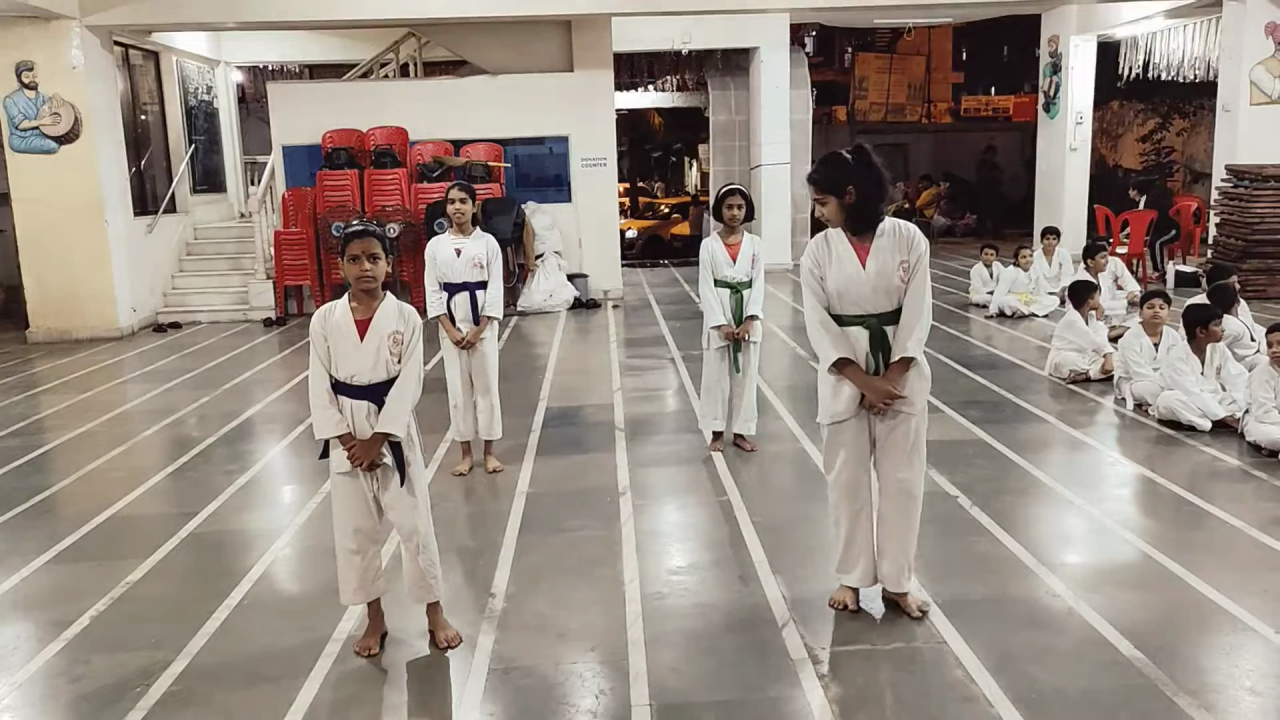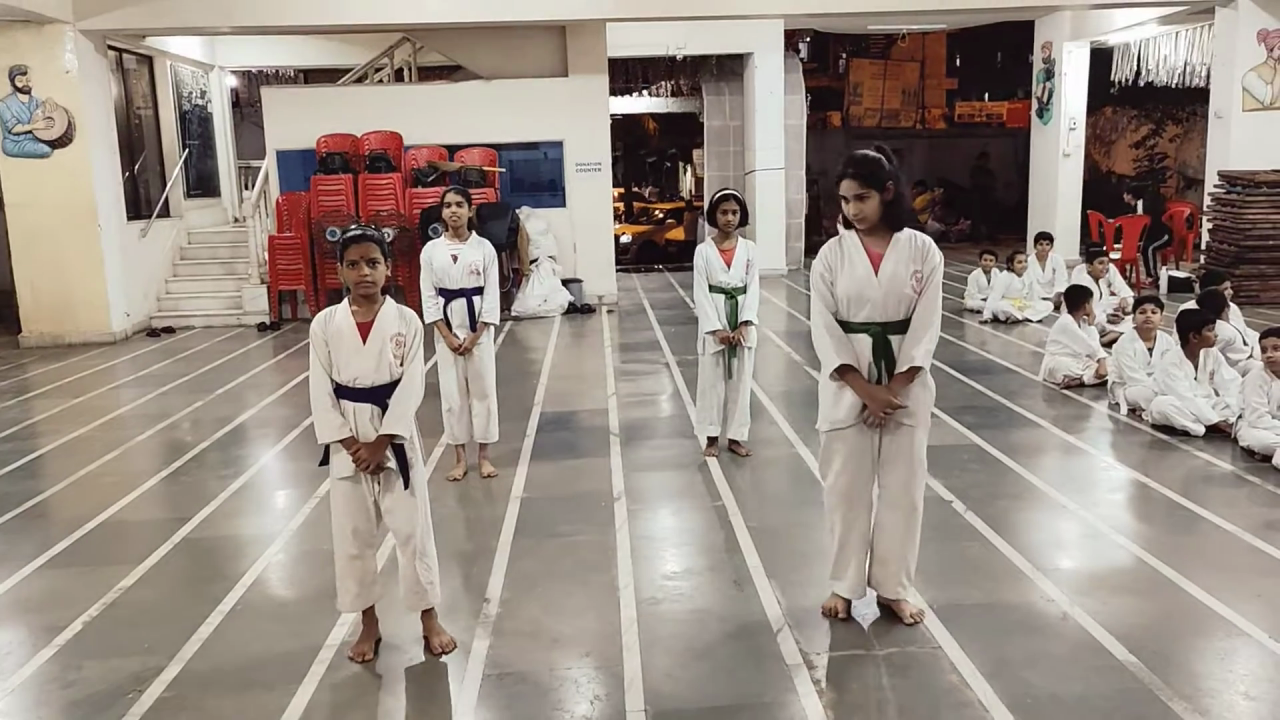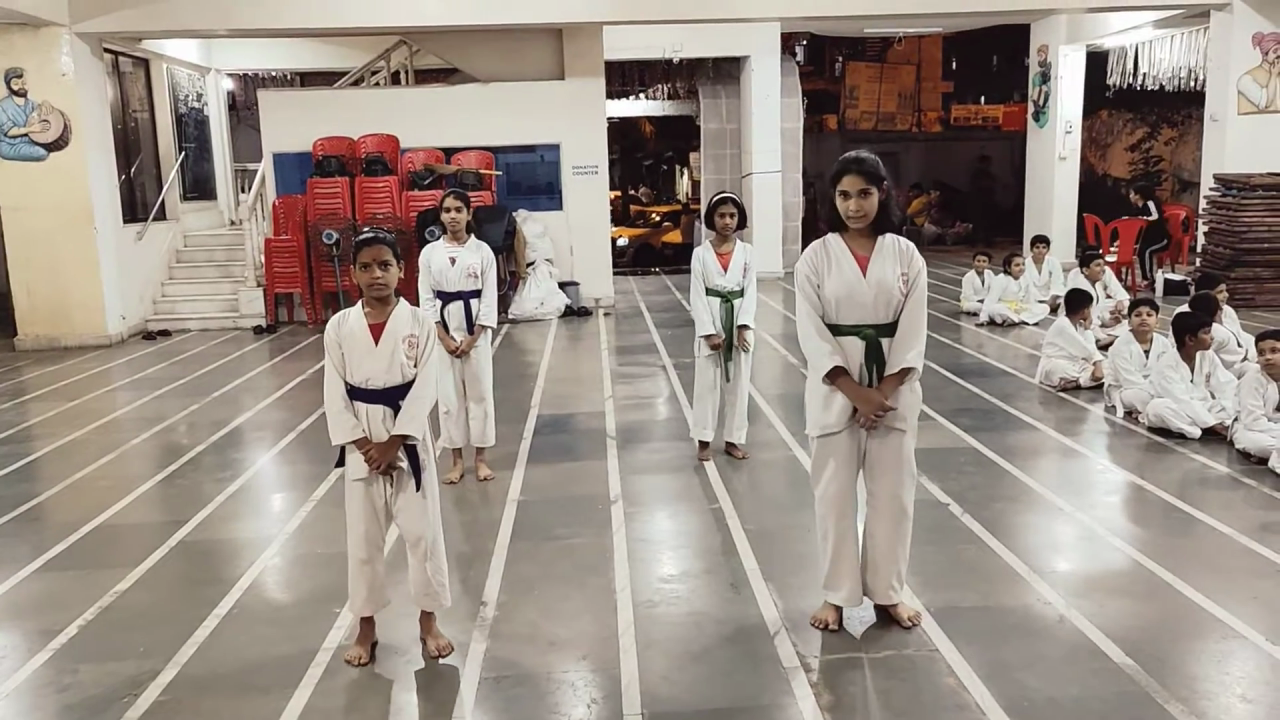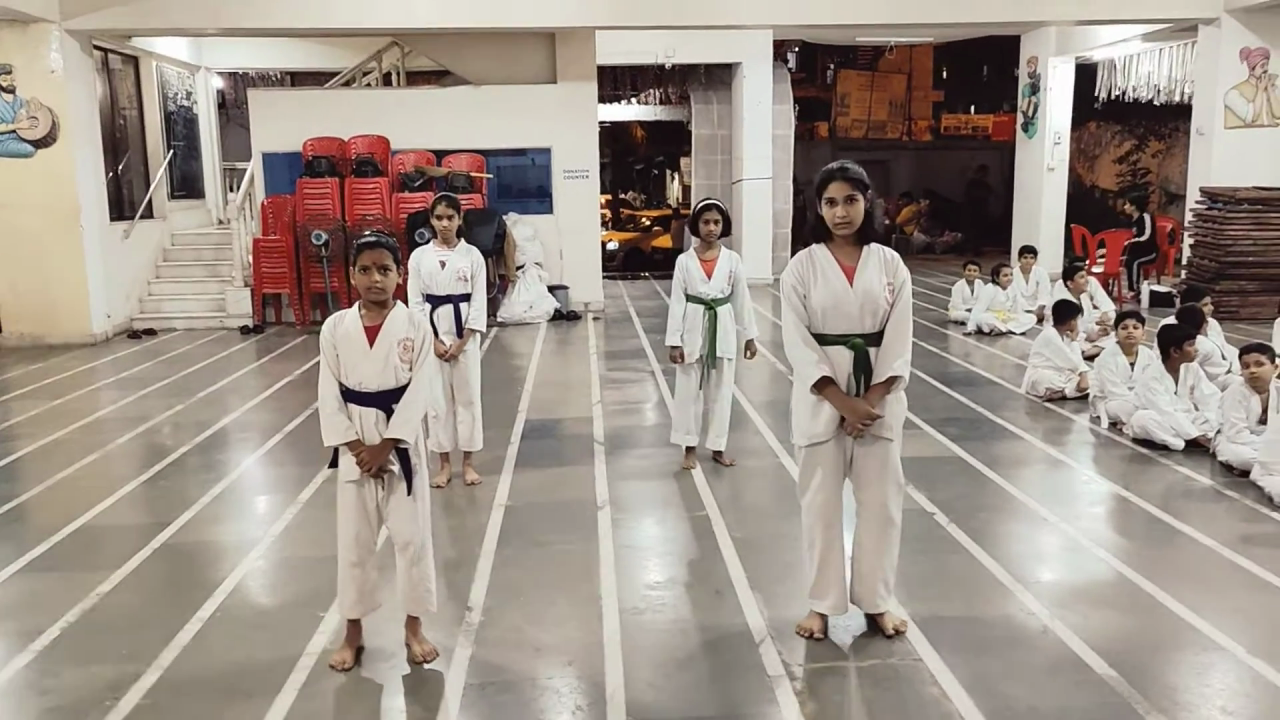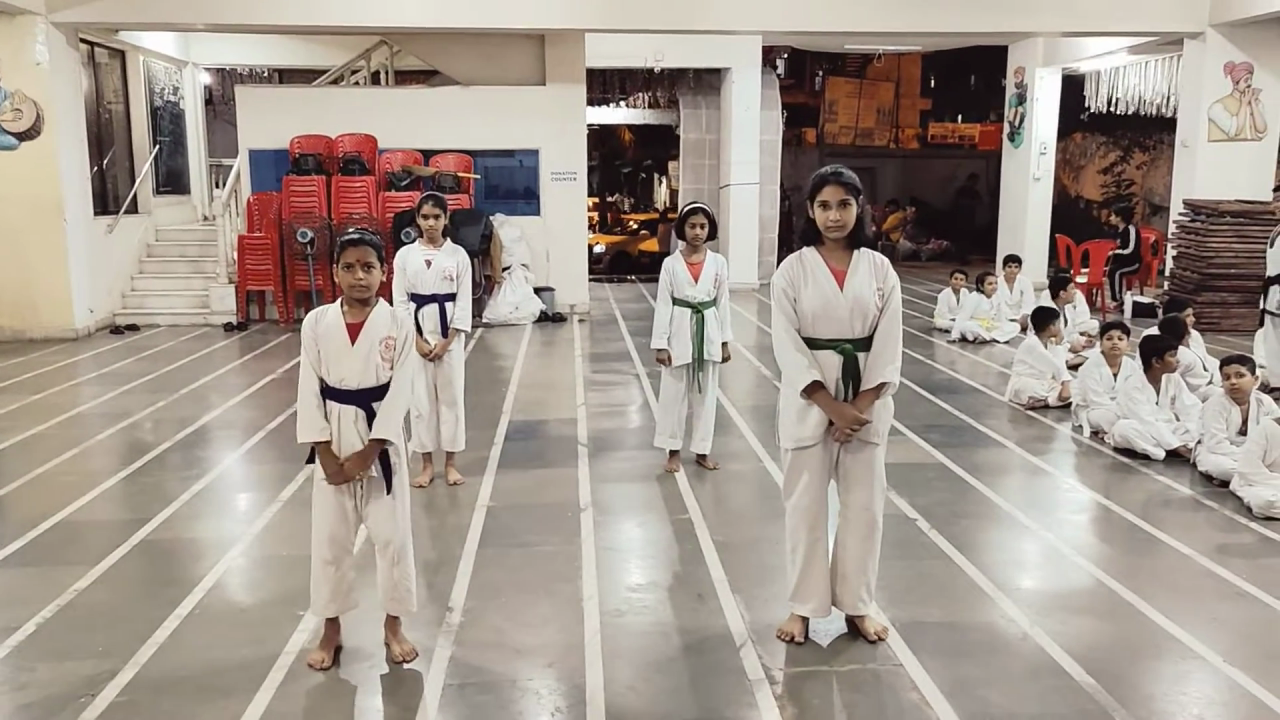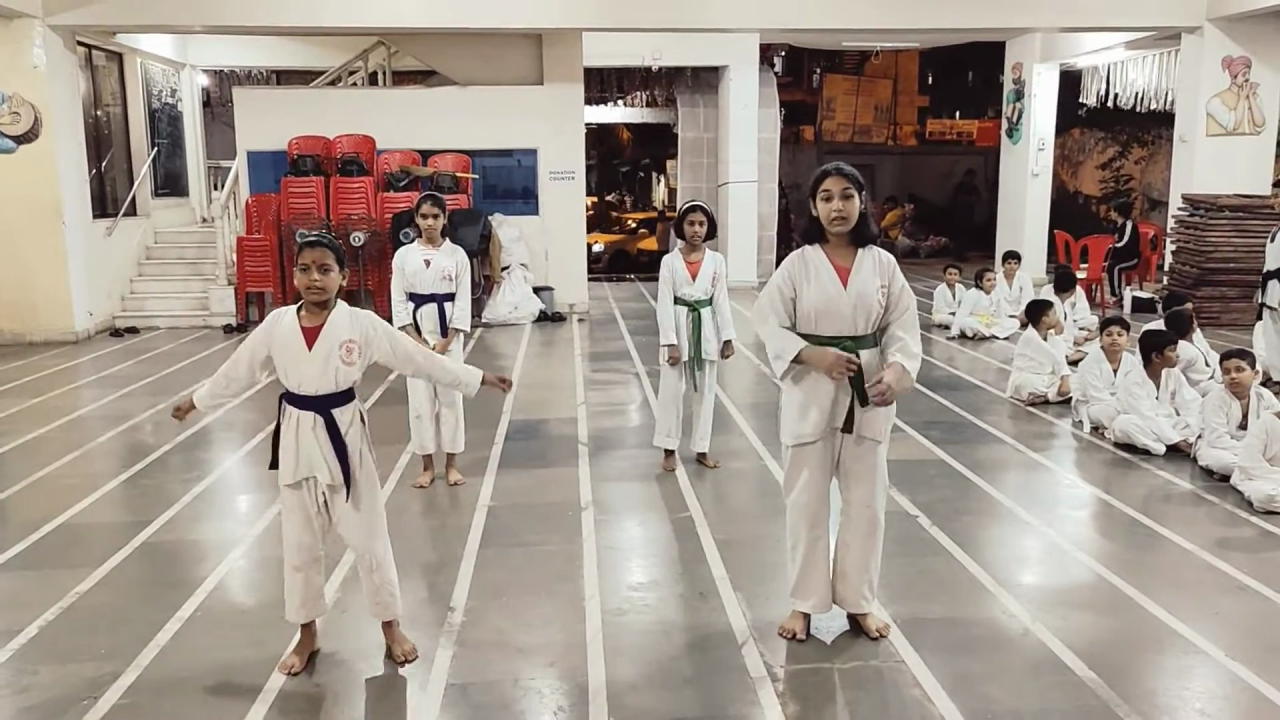
dt=0.4s
person 1, frame 1
left shoulder: (907, 238)
right shoulder: (819, 250)
left elbow: (917, 314)
right elbow: (819, 325)
left wrist: (890, 379)
right wrist: (864, 381)
left hip: (902, 373)
right hip: (844, 376)
left knee: (902, 477)
right knee: (846, 479)
left ankle: (897, 580)
right ankle: (852, 576)
person 1, frame 2
left shoulder: (922, 250)
right shoulder: (832, 254)
left elbow: (925, 327)
right elbow: (824, 328)
left wrist: (893, 390)
right wrist: (866, 390)
left hip: (905, 385)
right hip: (846, 386)
left knee: (903, 487)
right knee: (844, 487)
left ankle: (894, 587)
right ankle: (844, 584)
person 1, frame 3
left shoulder: (905, 254)
right shoulder: (816, 257)
left elbow: (913, 329)
right elbow: (812, 332)
left wrist: (884, 392)
right wrist: (856, 393)
left hip: (892, 387)
right hip: (834, 389)
left knee: (893, 491)
right knee: (833, 492)
left ankle: (887, 591)
right ankle: (837, 593)
person 1, frame 4
left shoulder: (889, 263)
right shoulder: (802, 266)
left elbow: (899, 337)
right elbow: (798, 342)
left wrist: (872, 400)
right wrist: (843, 402)
left hip: (879, 396)
right hip: (821, 397)
left knee: (881, 498)
right knee: (820, 501)
left ankle: (876, 600)
right ankle: (822, 602)
person 1, frame 5
left shoulder: (879, 268)
right shoulder: (793, 269)
left elbow: (888, 343)
right elbow: (787, 344)
left wrist: (862, 404)
right wrist: (831, 406)
left hip: (865, 400)
right hip: (809, 399)
left knee: (864, 503)
right knee: (805, 504)
left ankle: (856, 605)
right ankle: (803, 606)
person 1, frame 6
left shoulder: (883, 264)
right shoulder: (797, 264)
left elbow: (903, 329)
right elbow: (768, 324)
left wrist: (895, 374)
right wrist: (815, 355)
left hip: (869, 394)
right hip: (811, 392)
left knee: (866, 500)
right knee: (806, 500)
left ankle: (858, 601)
right ankle: (804, 602)
person 2, frame 1
left shoulder: (405, 317)
right shoulder: (325, 320)
left elbow: (408, 385)
right elbow: (320, 386)
left wrist: (377, 440)
right wrist: (346, 440)
left hip: (393, 435)
right hip: (346, 441)
left knee: (415, 526)
right knee: (354, 534)
left ankle: (434, 611)
right ankle: (375, 618)
person 2, frame 2
left shoulder: (406, 321)
right shoulder: (325, 324)
left elbow: (411, 387)
right elbow: (321, 391)
left wrist: (381, 442)
right wrist: (351, 443)
left hip: (396, 438)
right hip: (347, 443)
left knee: (413, 531)
right knee: (352, 537)
left ankle: (429, 618)
right ankle: (369, 624)
person 2, frame 3
left shoulder: (419, 322)
right shoulder: (339, 326)
left elbow: (424, 389)
right elbow: (335, 394)
left wrist: (393, 442)
right wrist: (363, 444)
left hip: (408, 440)
right hip: (360, 444)
left knee: (423, 532)
right knee: (362, 539)
left ankle: (428, 621)
right ankle: (366, 627)
person 2, frame 4
left shoulder: (415, 326)
right shoulder: (335, 327)
left elbow: (418, 393)
right elbow: (329, 395)
left wrist: (386, 446)
right wrist: (356, 447)
left hip: (401, 443)
right hip: (354, 444)
left knee: (412, 536)
right knee: (354, 540)
left ankle: (413, 626)
right ankle: (353, 631)
person 2, frame 5
left shoulder: (398, 324)
right shoulder: (316, 322)
left elbow: (399, 392)
right elbow: (308, 391)
left wrist: (369, 451)
right wrist: (323, 451)
left hip: (381, 440)
right hip: (333, 441)
left knee: (393, 536)
right knee: (329, 538)
left ankle: (393, 625)
right ankle: (330, 629)
person 2, frame 6
left shoulder: (361, 324)
right shoulder: (276, 324)
left elbow: (418, 357)
right elbow: (240, 368)
left wrist: (476, 376)
right wrist: (196, 400)
left hip: (344, 437)
right hip: (297, 442)
left knee: (368, 539)
right knee: (299, 546)
left ankle: (390, 626)
right ankle: (307, 635)
person 3, frame 1
left shoulder: (487, 242)
right shoulder: (435, 246)
left elbow: (495, 289)
right elbow: (432, 292)
left wrist: (478, 330)
right wrist: (451, 331)
left hip: (482, 323)
right hip: (450, 326)
left knee: (486, 386)
right knee: (458, 388)
left ankle: (488, 450)
right ankle: (466, 453)
person 3, frame 2
left shoulder: (484, 247)
right shoulder: (431, 250)
left elbow: (492, 294)
right elbow: (429, 297)
left wrist: (475, 336)
right wrist: (448, 336)
left hip: (479, 328)
right hip: (447, 330)
left knee: (483, 390)
right knee: (452, 392)
left ankle: (483, 455)
right ankle: (461, 457)
person 3, frame 3
left shoulder: (482, 251)
right shoulder: (429, 253)
left elbow: (489, 298)
right elbow: (427, 299)
left wrist: (472, 338)
right wrist: (445, 339)
left hip: (476, 332)
right hip: (443, 334)
left knee: (480, 393)
right knee: (449, 395)
left ankle: (480, 458)
right ankle: (457, 460)
person 3, frame 4
left shoulder: (472, 255)
right shoulder: (419, 256)
left elbow: (479, 302)
right elbow: (415, 302)
left wrist: (461, 342)
right wrist: (434, 342)
left hip: (464, 336)
right hip: (432, 337)
left knee: (468, 397)
right knee: (437, 398)
left ankle: (468, 462)
right ankle: (444, 464)
person 3, frame 5
left shoulder: (458, 255)
right shoulder: (405, 255)
left elbow: (464, 301)
right elbow: (400, 302)
left wrist: (446, 342)
right wrist: (418, 341)
left hip: (449, 335)
right hip: (416, 336)
left knee: (451, 397)
right knee: (421, 398)
left ankle: (450, 462)
right ankle: (427, 463)
person 3, frame 6
left shoulder: (456, 254)
right shoulder: (403, 255)
left elbow: (463, 301)
right elbow: (398, 301)
left wrist: (447, 341)
right wrist: (416, 341)
left hip: (448, 334)
right hip: (415, 335)
left knee: (451, 398)
right knee: (420, 399)
left ankle: (451, 464)
right ankle: (427, 465)
person 4, frame 1
left shoulder: (754, 243)
right shoulder: (709, 245)
left elbow: (758, 283)
right elbow: (706, 287)
left wrist: (750, 319)
right wrist: (721, 324)
left hip: (747, 317)
right hip: (718, 318)
left knee: (746, 376)
right knee: (716, 375)
left ankle: (740, 431)
right ankle: (717, 432)
person 4, frame 2
left shoulder: (749, 248)
right shoulder: (703, 250)
left elbow: (753, 289)
right elbow: (701, 293)
left wrist: (744, 324)
right wrist: (716, 329)
left hip: (742, 323)
right hip: (713, 324)
left knee: (740, 382)
right knee: (711, 381)
left ankle: (735, 436)
right ankle: (712, 437)
person 4, frame 3
left shoulder: (747, 252)
right shoulder: (701, 254)
left elbow: (750, 292)
right elbow: (697, 296)
left wrist: (743, 327)
right wrist: (709, 333)
left hip: (738, 326)
right hip: (710, 326)
left knee: (738, 385)
right knee: (706, 385)
left ankle: (733, 439)
right ankle: (704, 440)
person 4, frame 4
left shoulder: (732, 259)
right shoulder: (684, 260)
left elbow: (741, 299)
right elbow: (677, 302)
left wrist: (749, 335)
right wrist: (674, 341)
left hip: (723, 332)
right hip: (693, 331)
left knee: (721, 392)
right knee: (689, 391)
left ankle: (717, 447)
right ankle: (689, 448)
person 4, frame 5
left shoulder: (718, 262)
right shoulder: (671, 263)
left elbow: (722, 303)
right elbow: (663, 304)
left wrist: (725, 341)
right wrist: (660, 344)
left hip: (708, 333)
right hip: (680, 333)
left knee: (706, 395)
right knee: (673, 394)
left ankle: (702, 450)
right ankle: (673, 450)
person 4, frame 6
left shoulder: (716, 261)
right shoulder: (670, 261)
left elbow: (721, 300)
right elbow: (665, 302)
left wrist: (727, 337)
right wrist: (670, 342)
left hip: (706, 331)
right hip: (678, 330)
left knee: (705, 392)
right knee: (671, 392)
left ankle: (701, 449)
right ankle: (669, 449)
